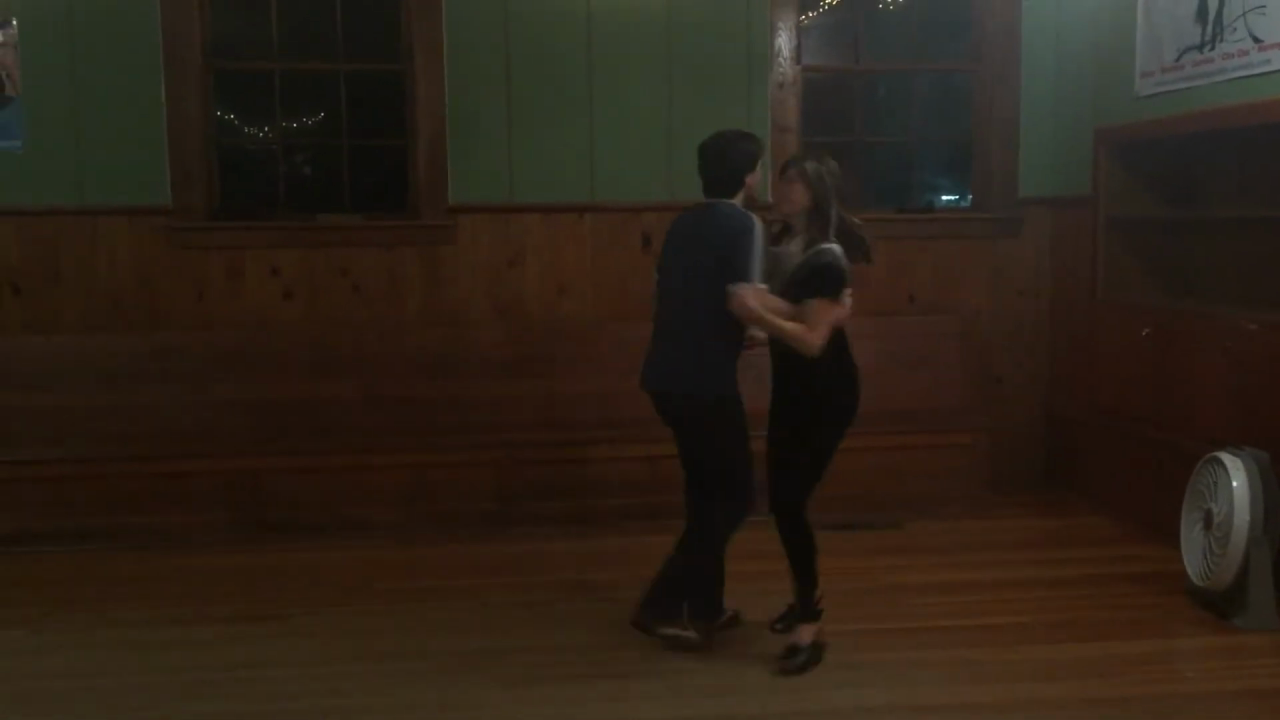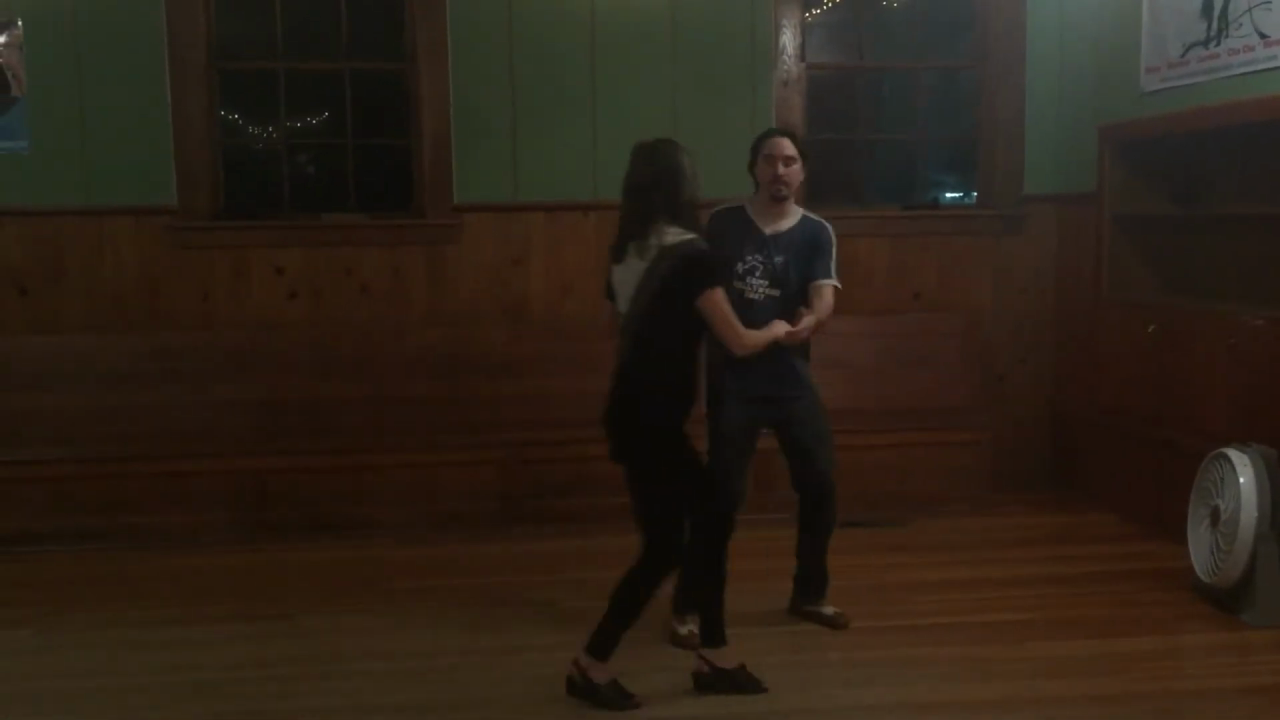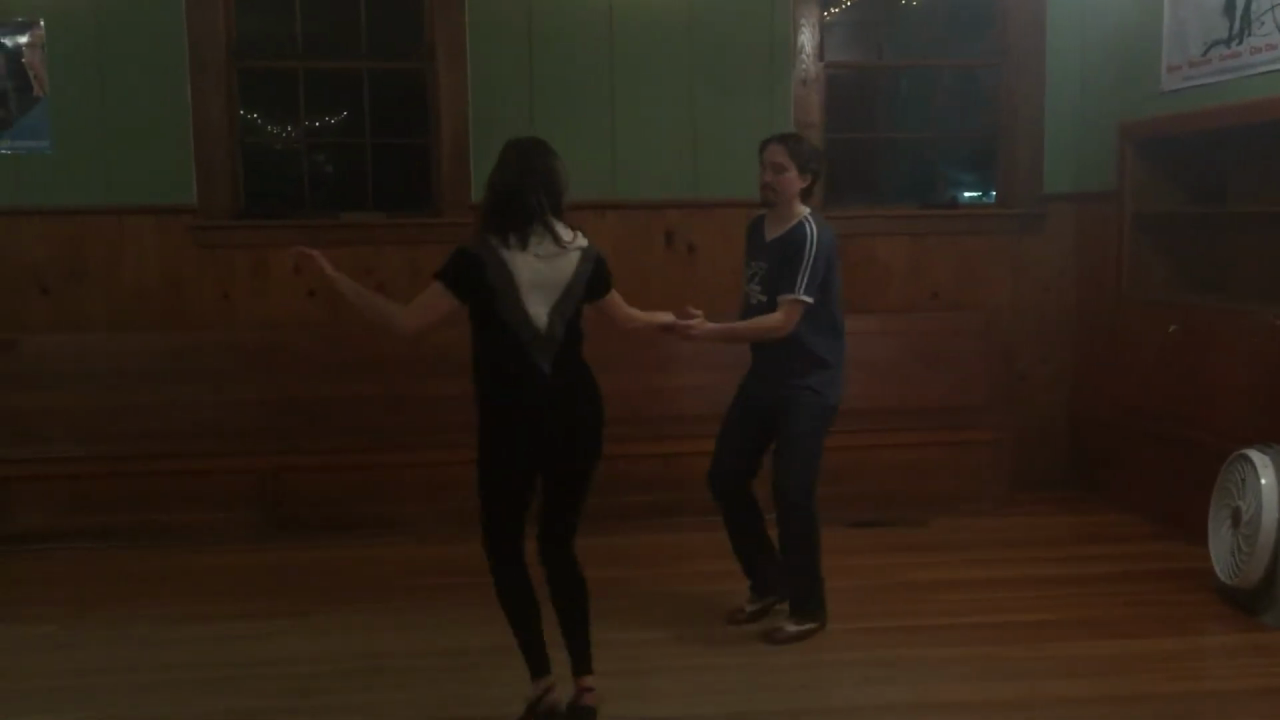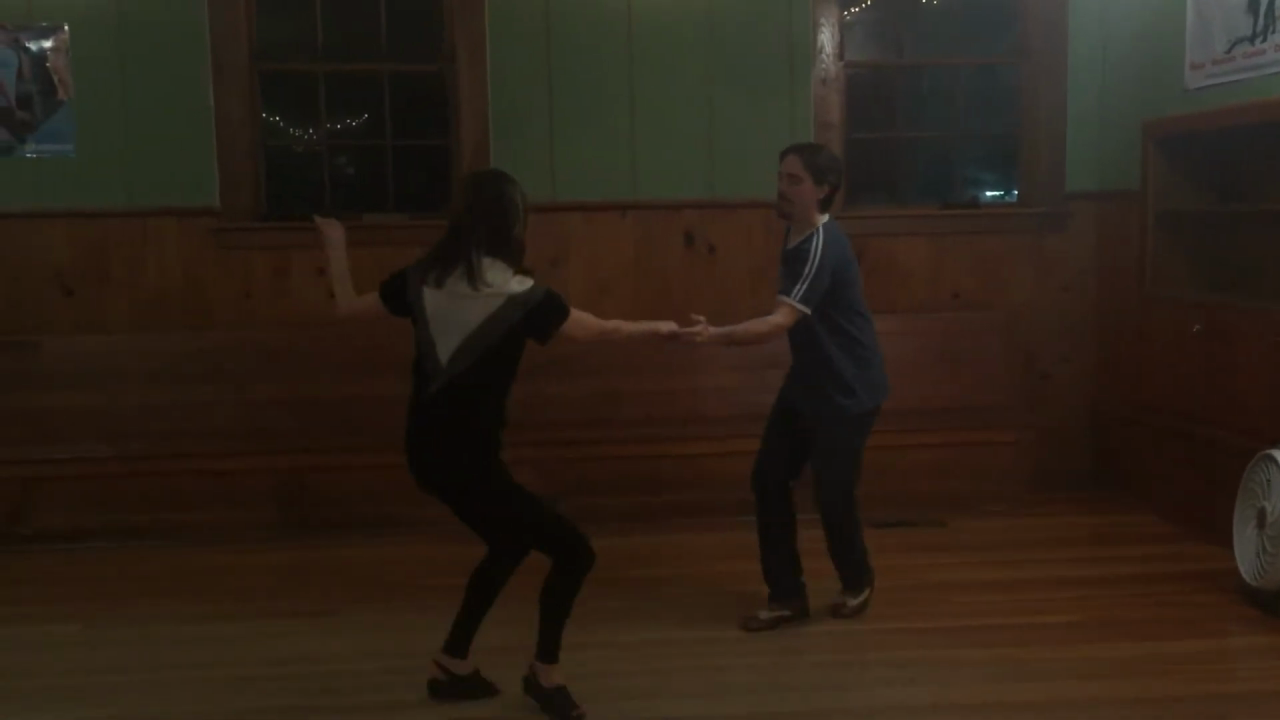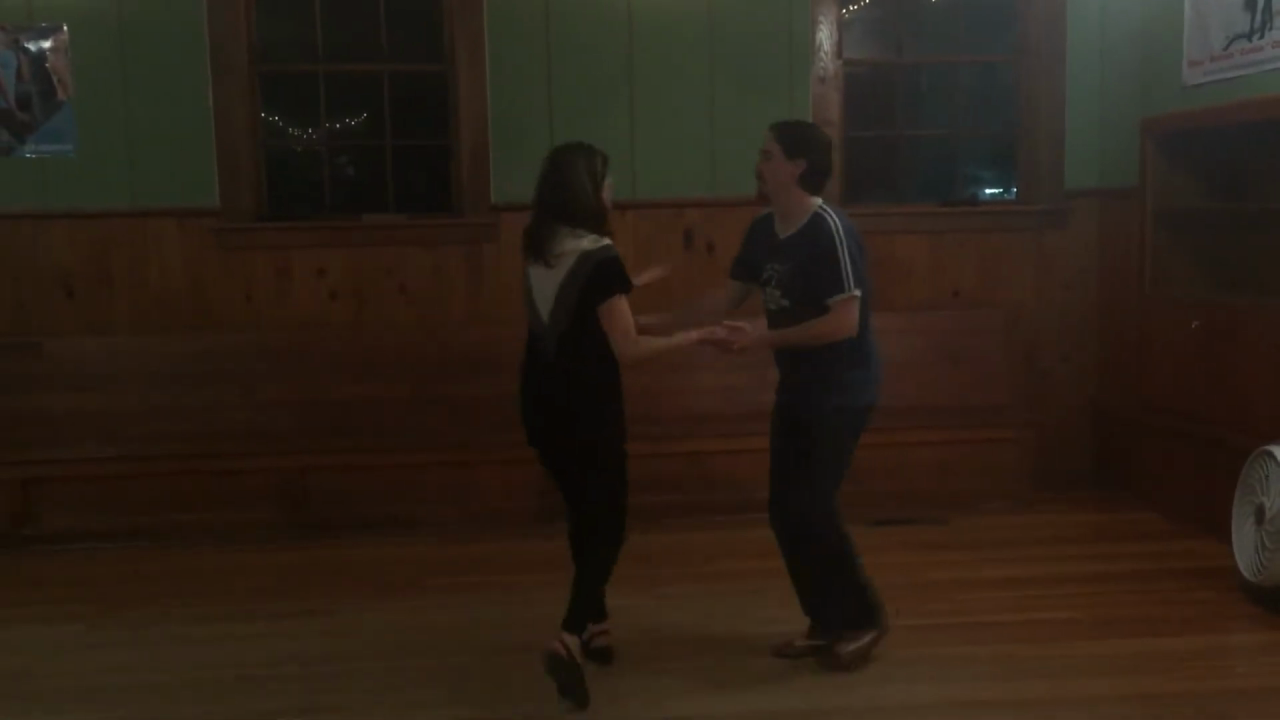
dt=0.7s
person 1, frame 1
left shoulder: (823, 261)
right shoulder: (790, 249)
left elbow: (812, 341)
left wrist: (759, 311)
right wrist: (765, 319)
left hip: (825, 394)
right hip: (794, 391)
left knee: (788, 499)
right knee: (785, 492)
left ankle: (809, 629)
right ankle: (806, 598)
person 1, frame 2
left shoulder: (627, 254)
right shoulder: (689, 254)
right elbow: (739, 343)
right wrist: (778, 327)
left hip: (632, 410)
right hip: (651, 417)
right knee: (662, 545)
left ankle: (711, 658)
right ankle: (591, 665)
person 1, frame 3
left shoulder: (480, 257)
right shoulder: (580, 253)
left elbow: (408, 321)
right elbow: (627, 318)
left wrist: (336, 277)
right wrist: (667, 320)
left hip: (513, 423)
right hip: (578, 417)
left knee: (504, 550)
right knee: (558, 545)
person 1, frame 4
left shoulder: (422, 279)
right shoulder: (523, 298)
left elbow: (349, 306)
right elbow: (602, 331)
left wrist: (336, 248)
right wrist: (659, 328)
left hip: (426, 447)
right hip: (468, 453)
left knee: (511, 540)
right knee: (573, 552)
left ankle: (452, 664)
right ankle: (545, 671)
person 1, frame 5
left shoulder: (544, 253)
right shoulder: (598, 258)
right elbow: (627, 348)
left wrist: (630, 284)
right wrist: (699, 334)
left hip: (545, 406)
right hip: (586, 408)
left knee: (587, 517)
right knee: (606, 524)
left ankle: (591, 630)
right ankle: (569, 641)
person 2, frame 1
left shoulder: (686, 222)
right shoulder: (742, 226)
left hip: (665, 375)
right hip: (698, 382)
left knee: (707, 490)
right knee: (732, 492)
left ankle: (704, 608)
right ankle: (662, 610)
person 2, frame 2
left shoulder: (816, 232)
right shoulder: (722, 224)
left elbow: (823, 297)
left wrist: (809, 323)
left hip: (792, 380)
right hip: (733, 380)
left knee: (820, 485)
right knee: (723, 491)
left ankle: (809, 594)
right ankle: (686, 607)
person 2, frame 3
left shoulder: (812, 237)
right shoulder: (756, 229)
left elbow: (784, 321)
left wrist: (713, 331)
left hip: (810, 385)
right hip: (764, 378)
left knee: (792, 492)
right knee: (724, 476)
left ankle: (808, 609)
right ankle: (770, 582)
person 2, frame 4
left shoulder: (822, 247)
right shoulder: (796, 235)
left elbow: (780, 321)
left wrist: (716, 335)
left hip: (848, 389)
right hip: (809, 381)
left knee: (833, 493)
right knee: (768, 479)
left ankle: (858, 580)
right ankle: (787, 595)
person 2, frame 5
left shoulder: (831, 230)
right shoulder: (764, 231)
left elbow: (844, 322)
right elbow: (726, 298)
left wrist: (763, 337)
right wrist: (660, 324)
left hip: (840, 391)
right hip: (797, 389)
left knee: (808, 506)
right knee: (786, 508)
left ankle: (864, 618)
right ankle: (832, 623)
